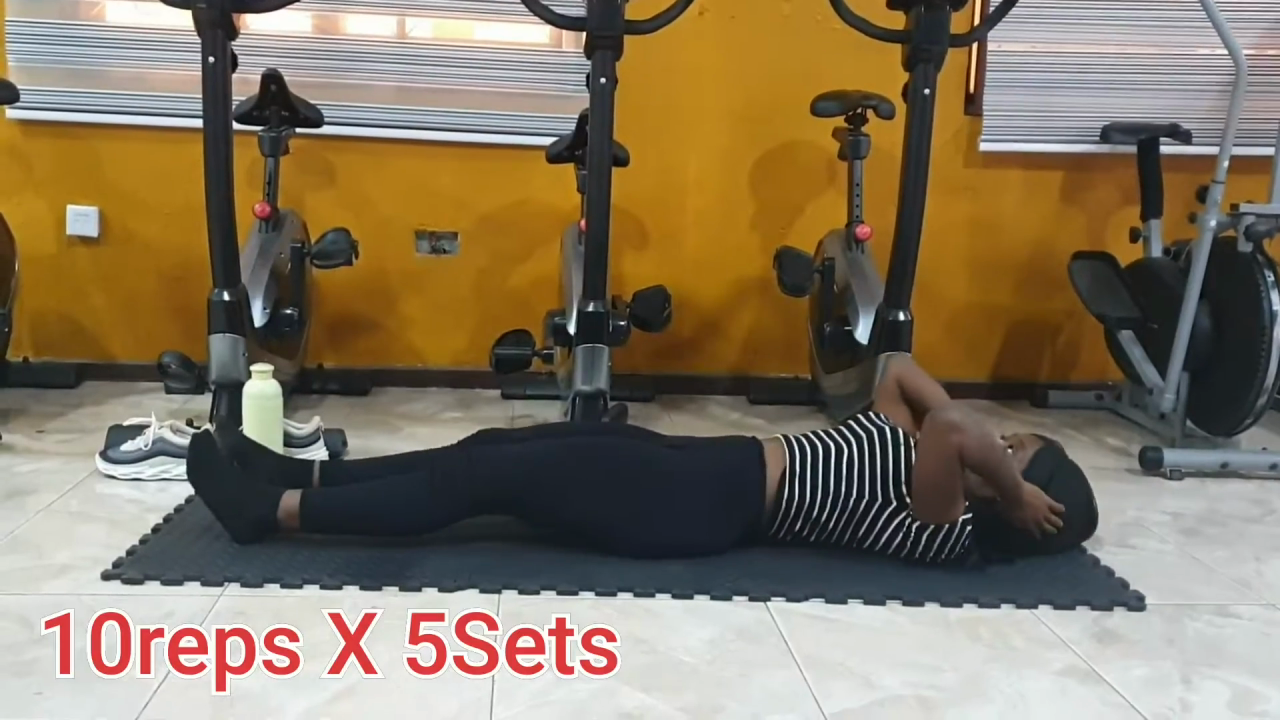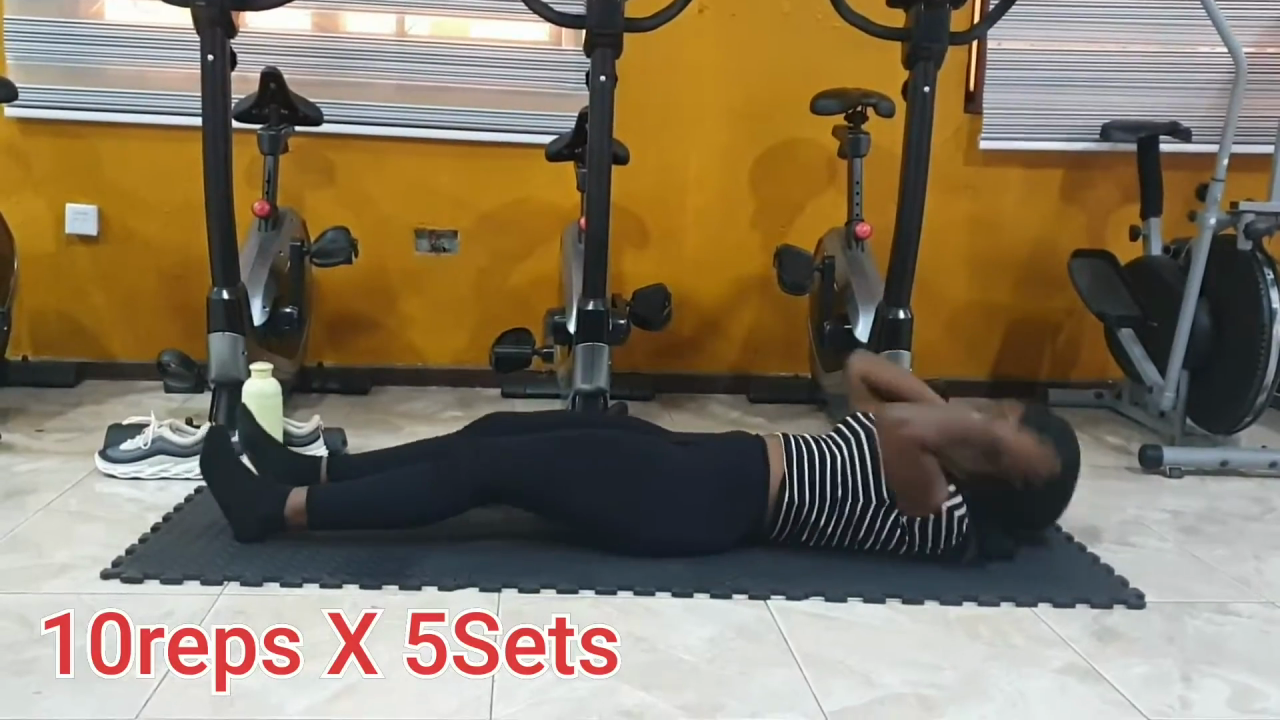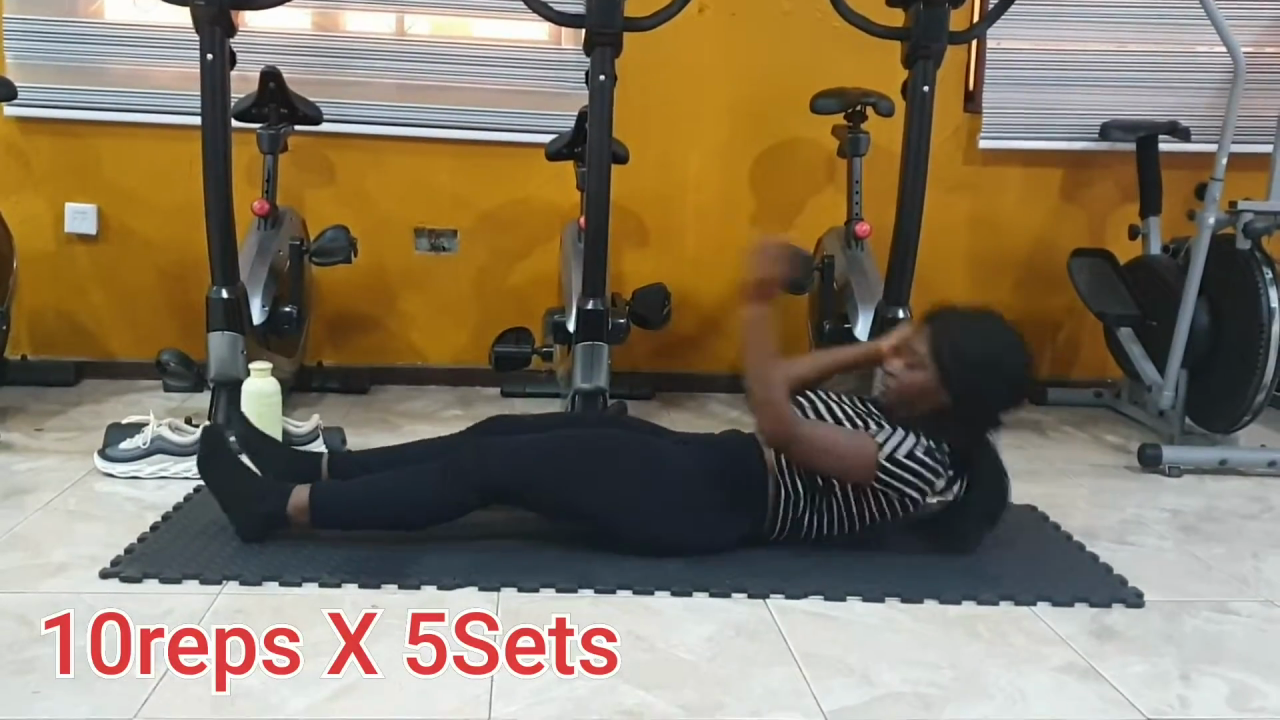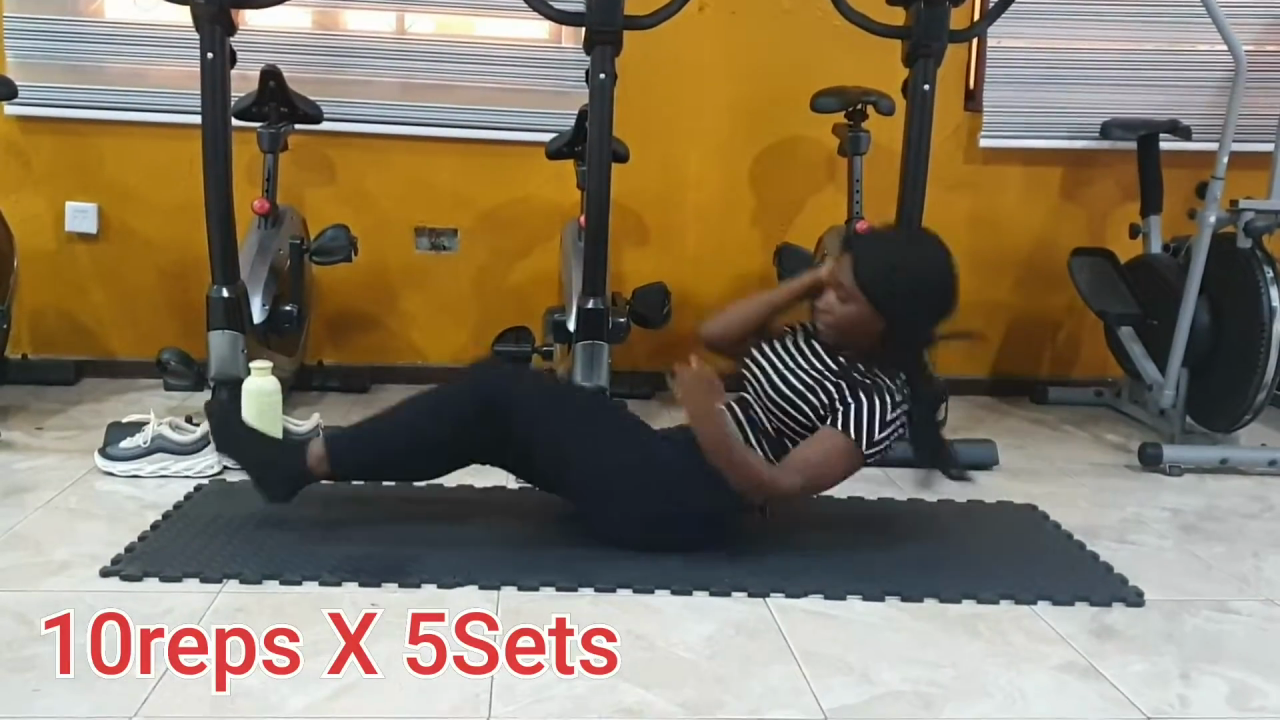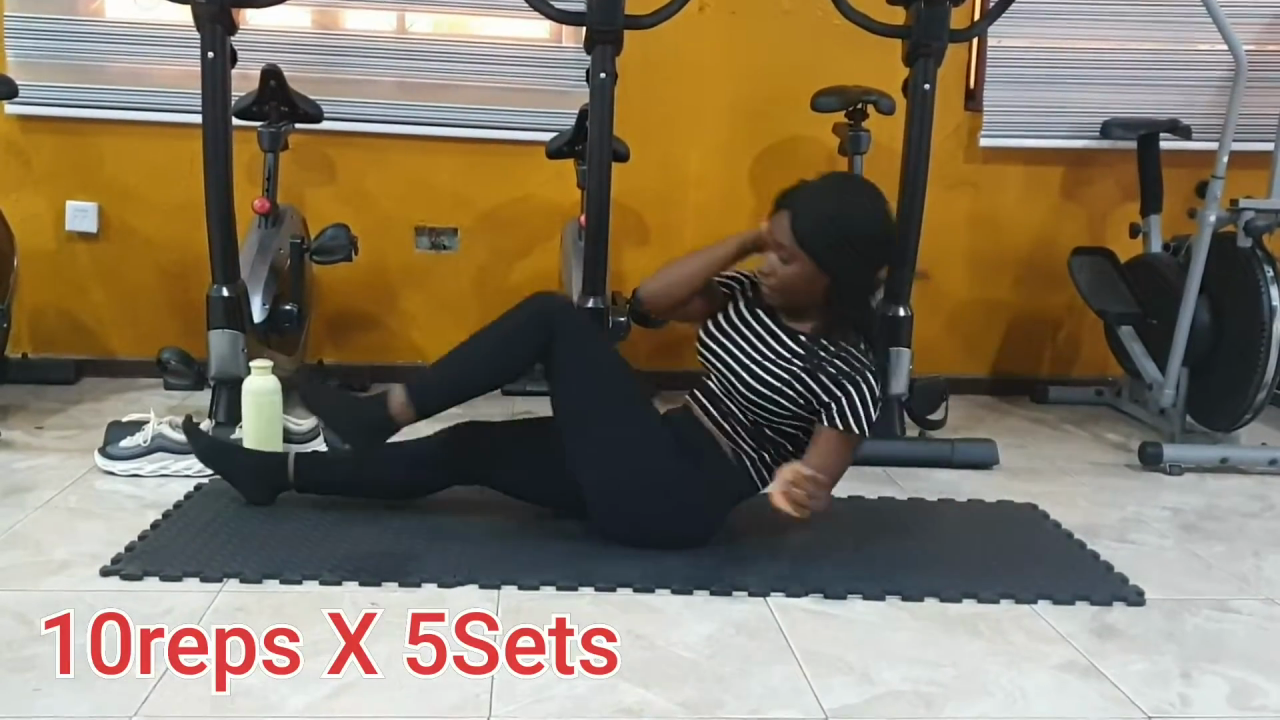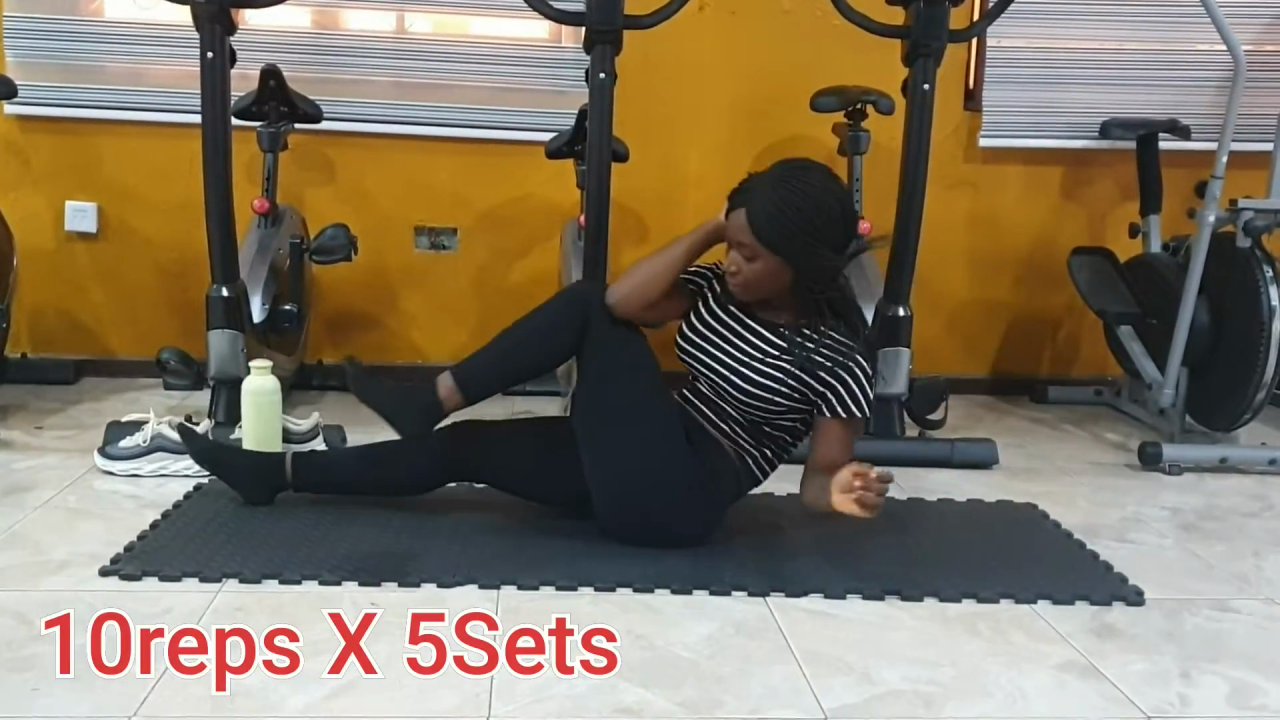
dt=0.2s
person 1, frame 1
left shoulder: (944, 526)
right shoulder: (907, 451)
left elbow: (952, 434)
right elbow: (896, 369)
left wrist: (1011, 488)
right wrist: (972, 436)
left hip: (698, 507)
right hip: (702, 463)
left knee: (482, 480)
right knee: (490, 447)
left ankle: (273, 510)
right ankle: (305, 475)
person 1, frame 2
left shoulder: (943, 516)
right shoulder: (929, 465)
left elbow: (906, 429)
right elbow: (861, 368)
left wrist: (989, 440)
right wrist: (960, 418)
left hip: (699, 508)
right hip: (706, 462)
left knee: (488, 470)
right knee: (497, 432)
left ankle: (279, 509)
right ankle: (313, 469)
person 1, frame 3
left shoulder: (916, 463)
right shoulder: (886, 417)
left elbow: (777, 424)
right elbow: (786, 383)
left wrist: (760, 309)
right wrist: (874, 346)
left hip: (704, 511)
right hip: (702, 465)
left knee: (489, 471)
right knee: (498, 436)
left ankle: (281, 509)
right ankle: (313, 471)
person 1, frame 4
left shoulder: (875, 407)
right shoulder: (822, 340)
left elbow: (766, 484)
right elbow: (716, 334)
left wrist: (709, 421)
right wrist: (809, 281)
left hip: (679, 507)
right hip: (665, 465)
left knee: (496, 384)
right knee: (486, 429)
left ankle: (303, 461)
right ankle: (305, 458)
person 1, frame 5
left shoulder: (846, 377)
right shoulder: (754, 300)
left elbow: (815, 489)
right elbow: (652, 296)
left wrist: (796, 495)
right wrist: (750, 238)
left hip: (673, 504)
right hip: (648, 467)
left knee: (554, 317)
right knee: (463, 451)
left ankle: (385, 413)
right ankle: (278, 472)
person 1, frame 6
left shoulder: (834, 363)
right shoulder: (722, 292)
left elbow: (819, 484)
right elbow: (625, 300)
left wrist: (843, 494)
right wrist: (709, 230)
left hip: (672, 502)
right hip: (633, 471)
left knee: (585, 307)
right knee: (461, 449)
left ankle: (431, 400)
right ankle: (274, 473)
